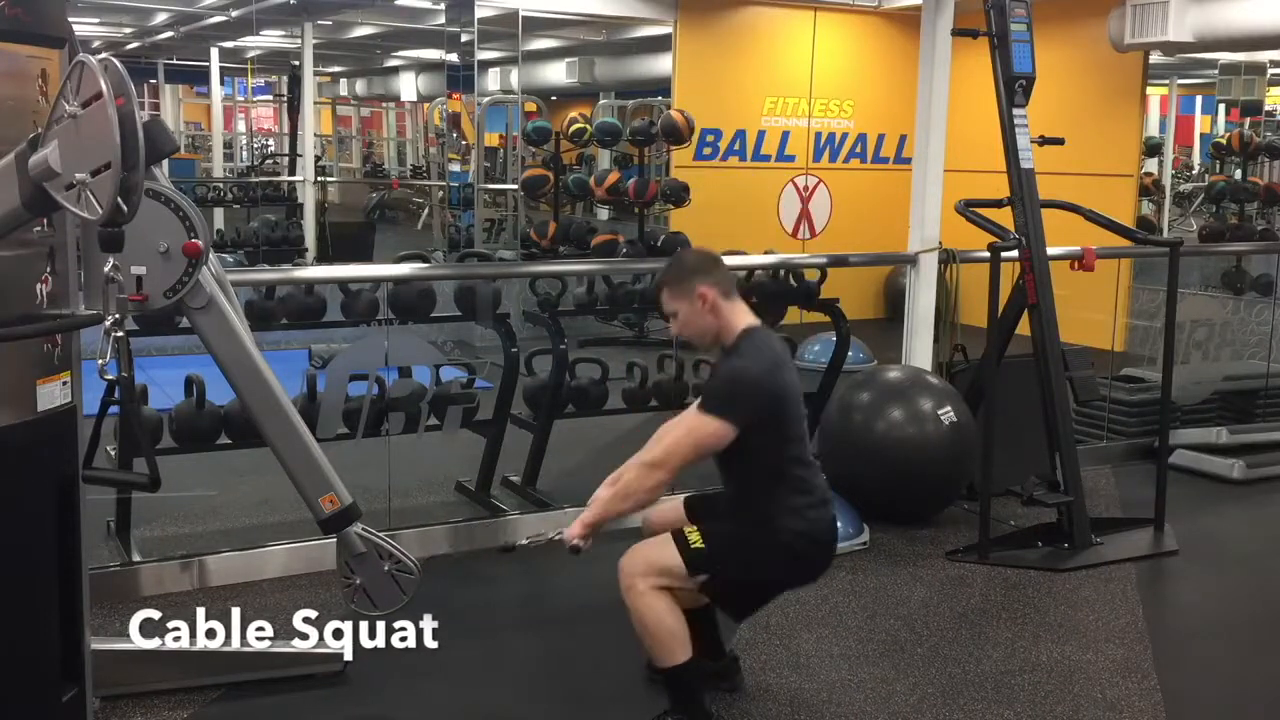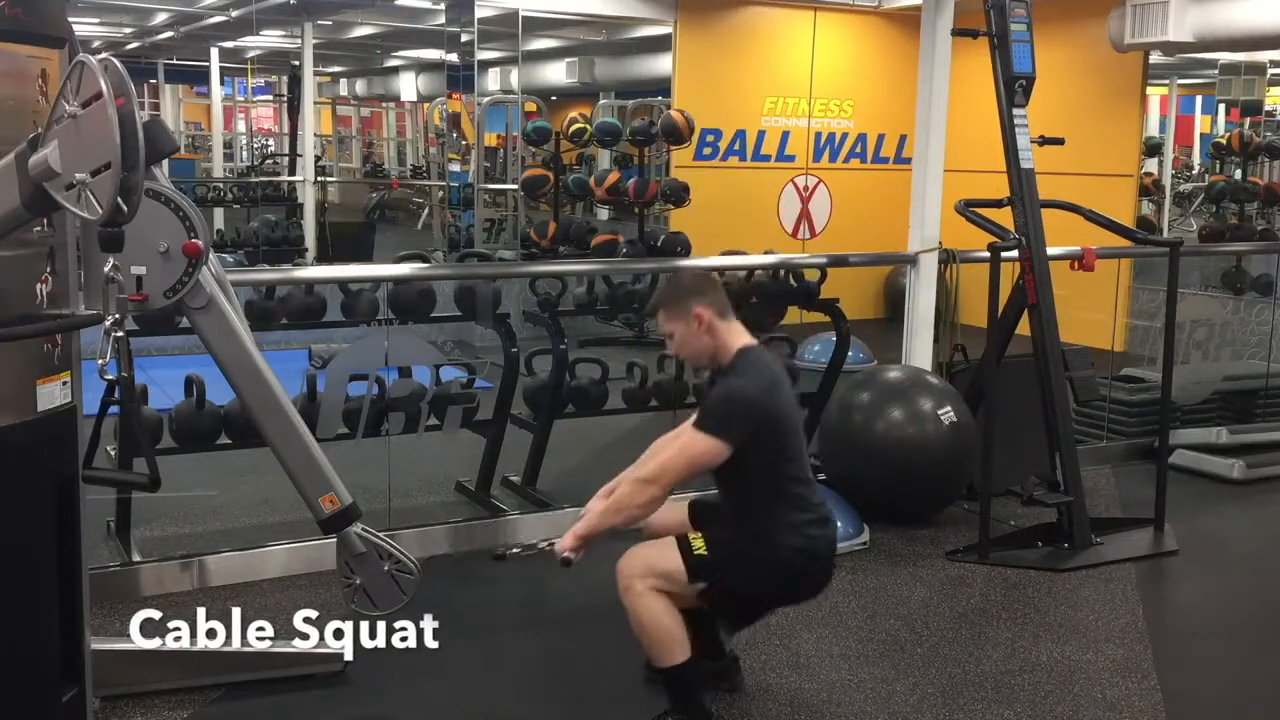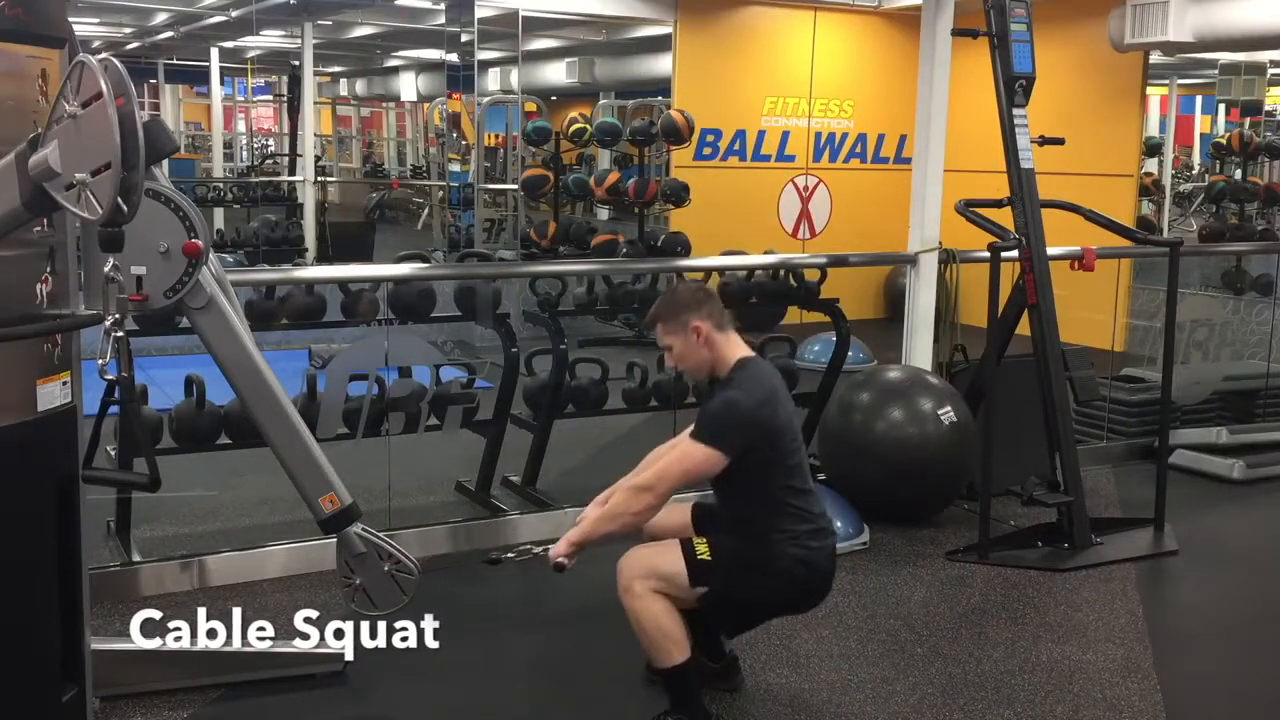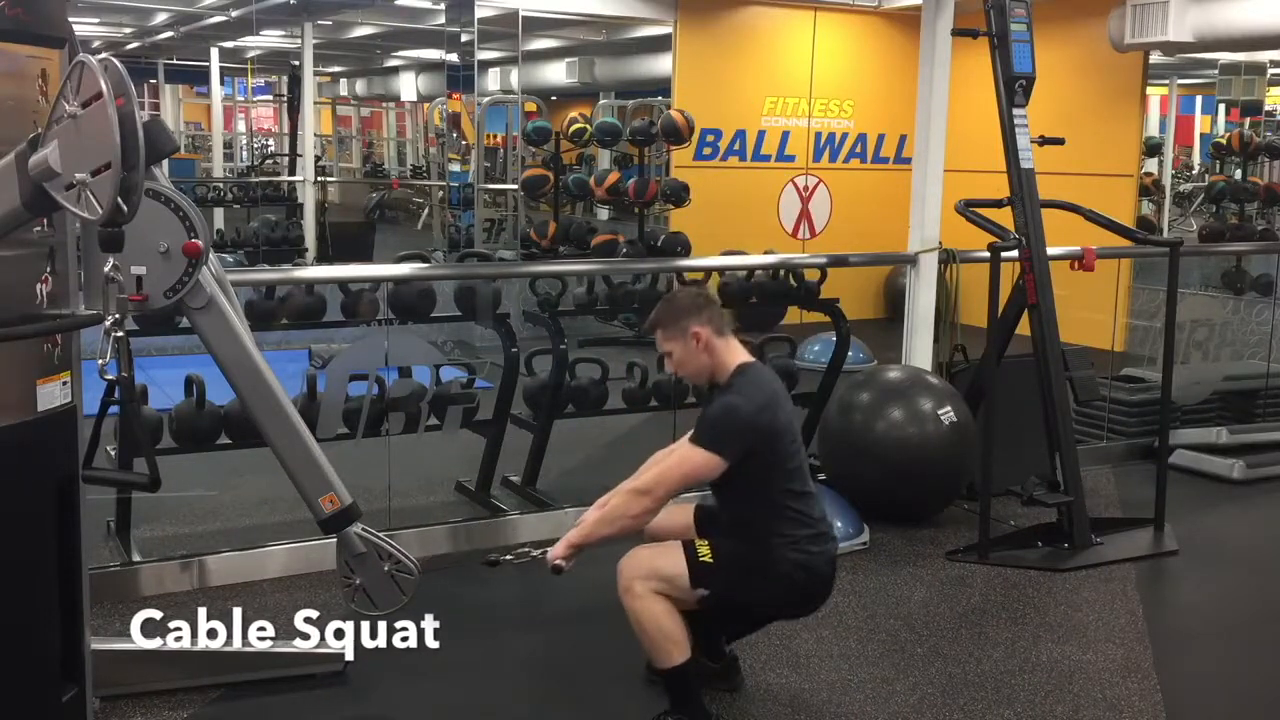
dt=0.1s
person 1, frame 1
left shoulder: (746, 373)
right shoulder: (751, 347)
left elbow: (662, 468)
right elbow: (683, 425)
left wrist: (591, 518)
right wrist: (616, 479)
left hip: (790, 535)
right hip: (773, 509)
left knee: (638, 570)
right knee: (659, 522)
right ankle: (713, 659)
person 1, frame 2
left shoulder: (742, 392)
right shoulder: (747, 365)
left elbow: (656, 483)
right elbow: (677, 439)
left wrist: (583, 531)
right wrist: (610, 491)
left hip: (790, 551)
right hip: (772, 523)
left knee: (636, 572)
right knee: (660, 525)
right ankle: (712, 659)
person 1, frame 3
left shoulder: (741, 404)
right shoulder: (747, 377)
left elbow: (650, 492)
right elbow: (675, 449)
left wrist: (577, 538)
right wrist: (605, 499)
left hip: (791, 562)
right hip: (773, 534)
left knee: (636, 573)
right knee: (658, 527)
right ankle: (713, 659)
person 1, frame 4
left shoulder: (740, 408)
right shoulder: (746, 382)
left elbow: (648, 495)
right elbow: (675, 454)
left wrist: (575, 540)
right wrist: (605, 503)
left hip: (792, 566)
right hip: (774, 538)
left knee: (637, 573)
right knee: (659, 528)
right ankle: (713, 659)
